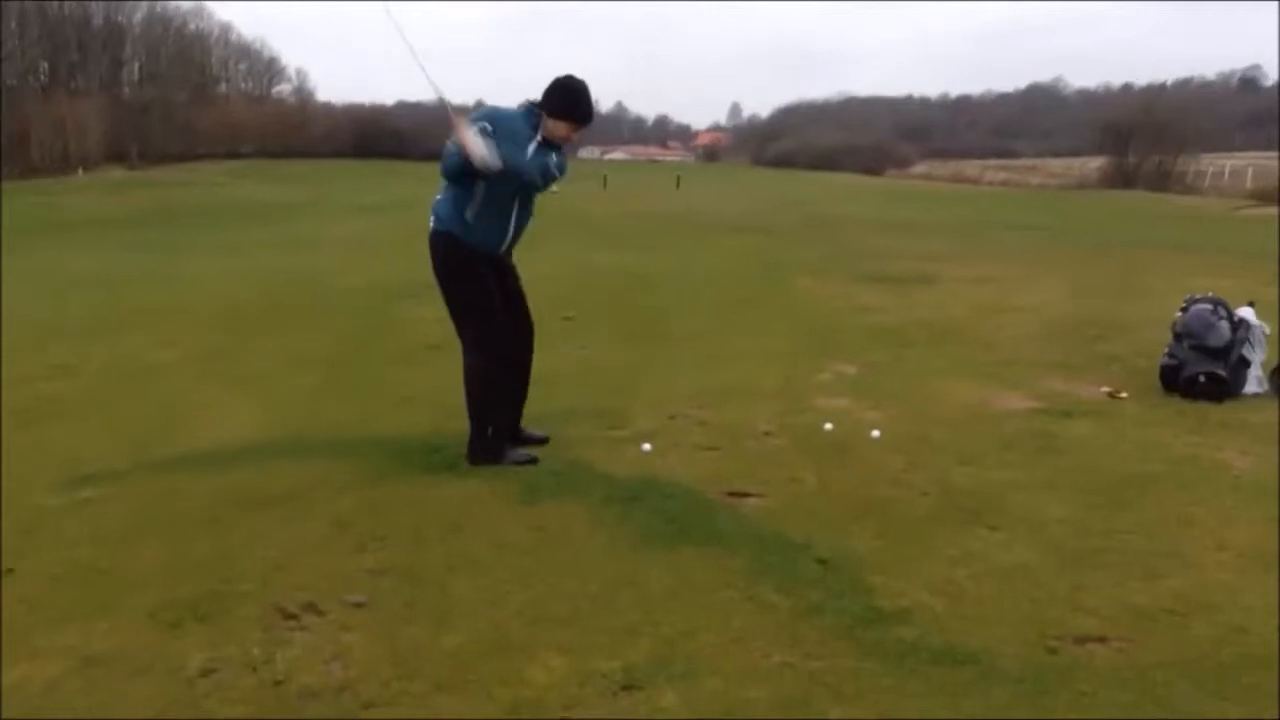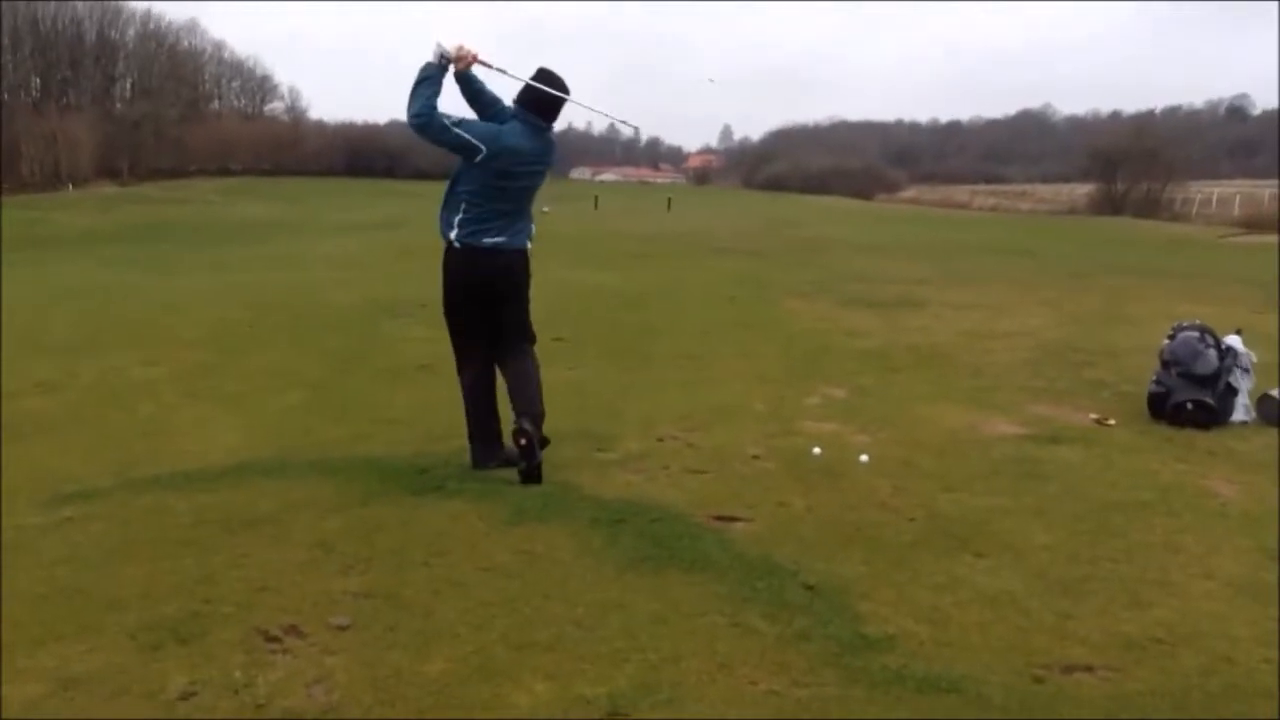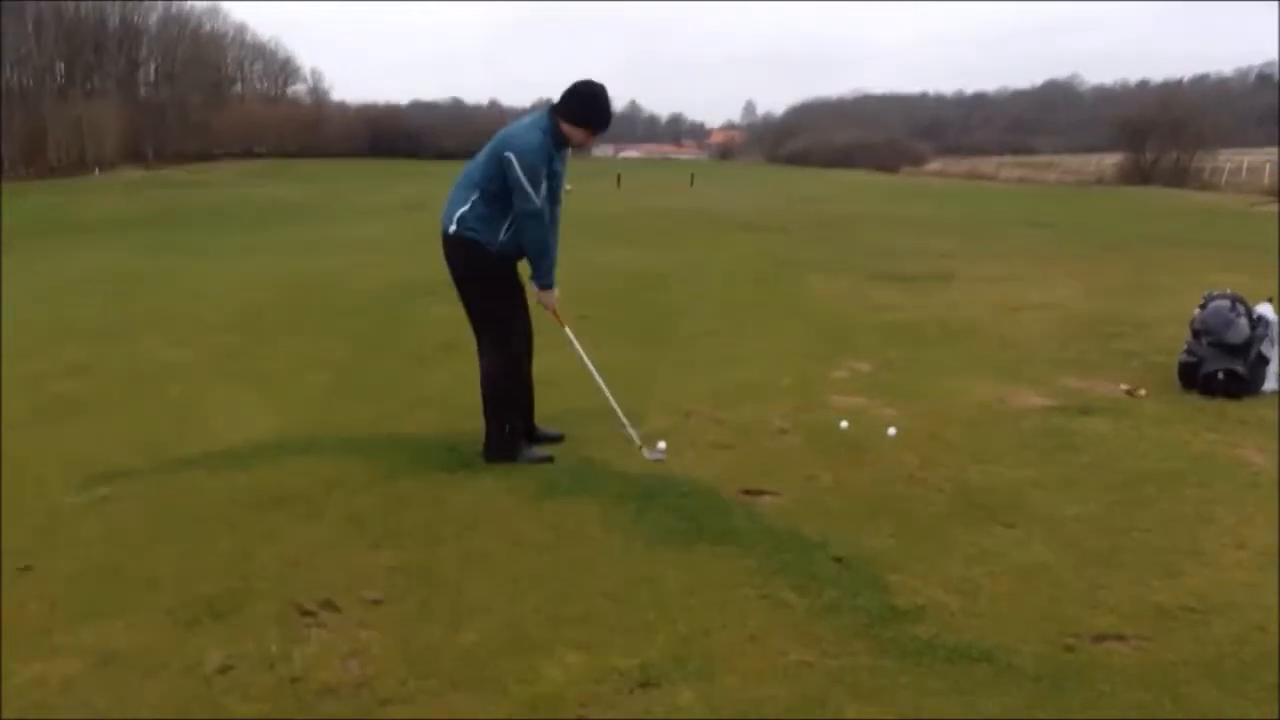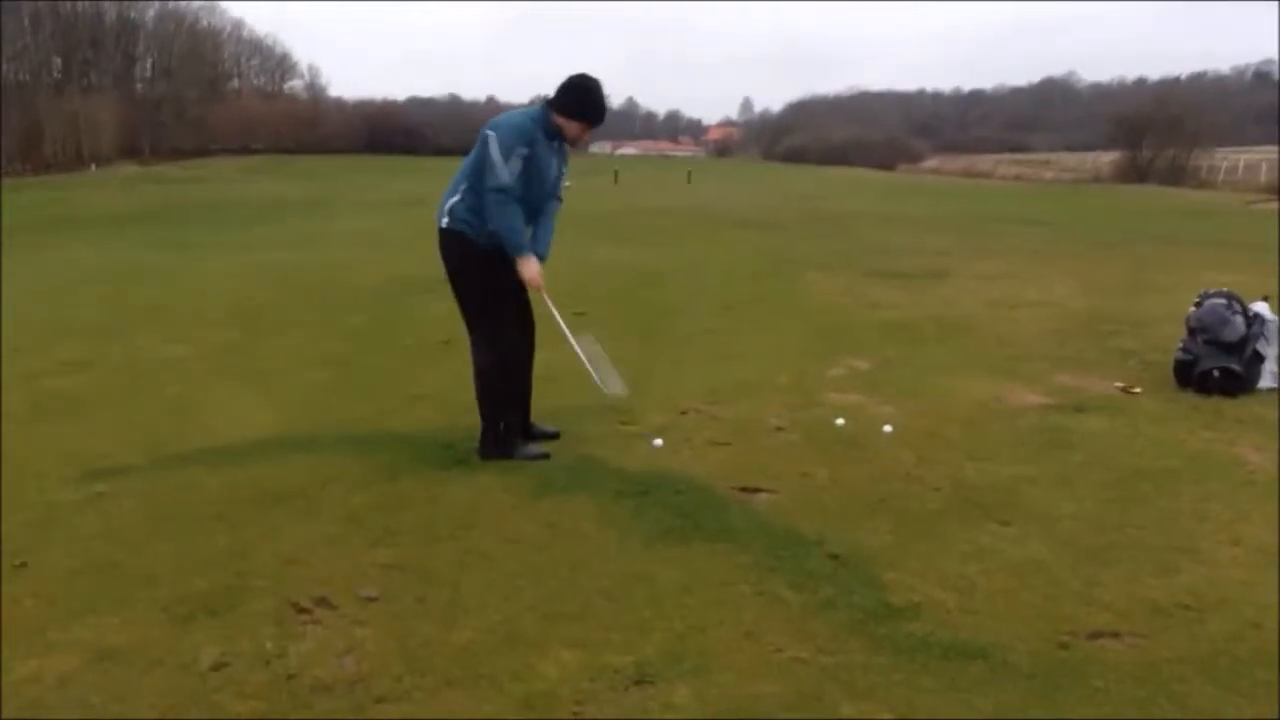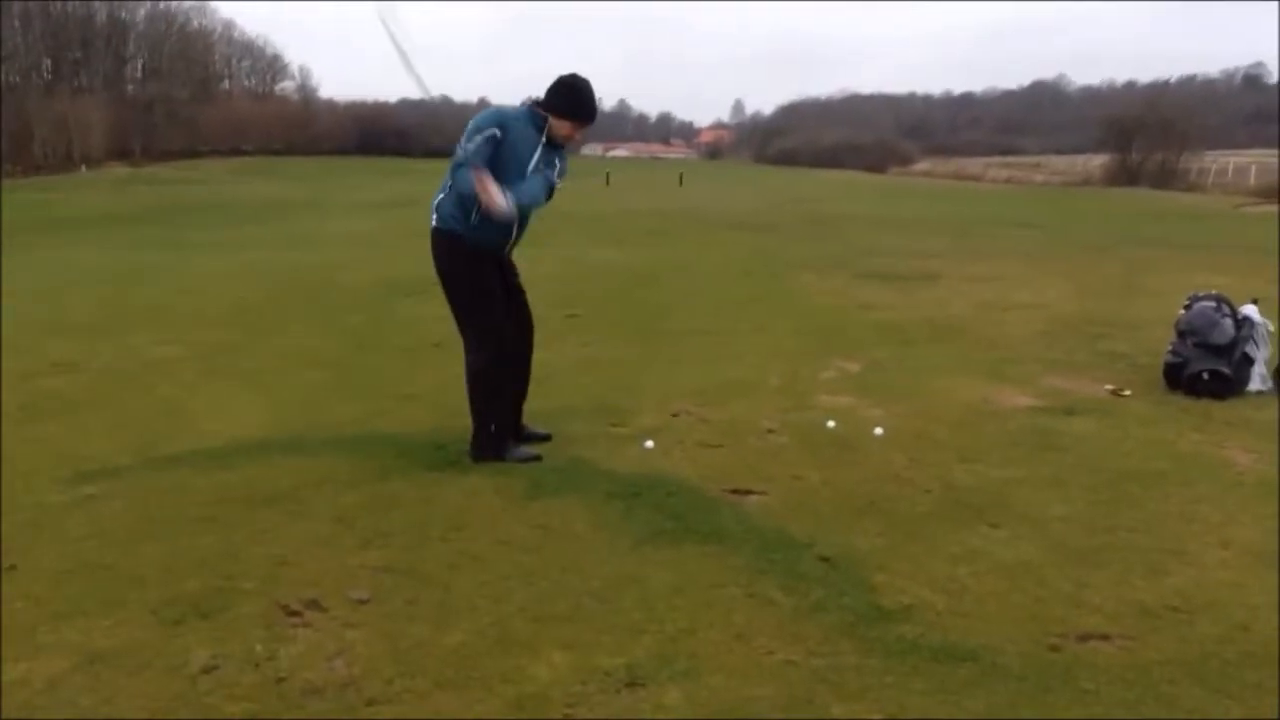
dt=1s
person 1, frame 1
left shoulder: (554, 157)
right shoulder: (493, 121)
left elbow: (528, 171)
right elbow: (452, 169)
left wrist: (492, 157)
right wrist: (467, 149)
left hip: (494, 252)
right hip: (456, 242)
left knee: (519, 336)
right knee: (486, 342)
left ankle: (507, 427)
right ankle: (487, 444)
person 1, frame 2
left shoulder: (493, 141)
right shoulder: (544, 145)
left elbow: (421, 118)
right elbow: (499, 113)
left wrist: (439, 64)
right wrist: (465, 74)
left hip: (467, 257)
right hip: (511, 259)
left knee: (473, 356)
right knee: (517, 346)
left ankle: (487, 446)
right ankle: (529, 422)
person 1, frame 3
left shoulder: (552, 143)
right shoulder: (528, 145)
left elbow: (549, 212)
right elbow: (532, 217)
left wrist: (546, 275)
right wrist: (545, 282)
left hip: (495, 245)
right hip: (472, 241)
left knee: (517, 337)
right knee: (501, 342)
left ankle: (521, 426)
right ankle: (502, 441)
person 1, frame 4
left shoulder: (557, 150)
right shoulder: (512, 130)
left elbow: (548, 205)
right elbow: (500, 196)
left wrist: (536, 256)
right wrist: (523, 257)
left hip: (500, 246)
right hip: (466, 237)
left knee: (520, 331)
right knee: (495, 337)
left ankle: (517, 422)
right ankle: (498, 438)
person 1, frame 5
left shoulder: (555, 154)
right shoulder: (497, 122)
left elbow: (537, 189)
right elbow: (461, 169)
left wrist: (505, 200)
right wrist: (481, 190)
left hip: (495, 247)
right hip: (458, 237)
left knee: (519, 332)
right knee: (488, 338)
left ankle: (509, 423)
right ankle: (489, 440)
